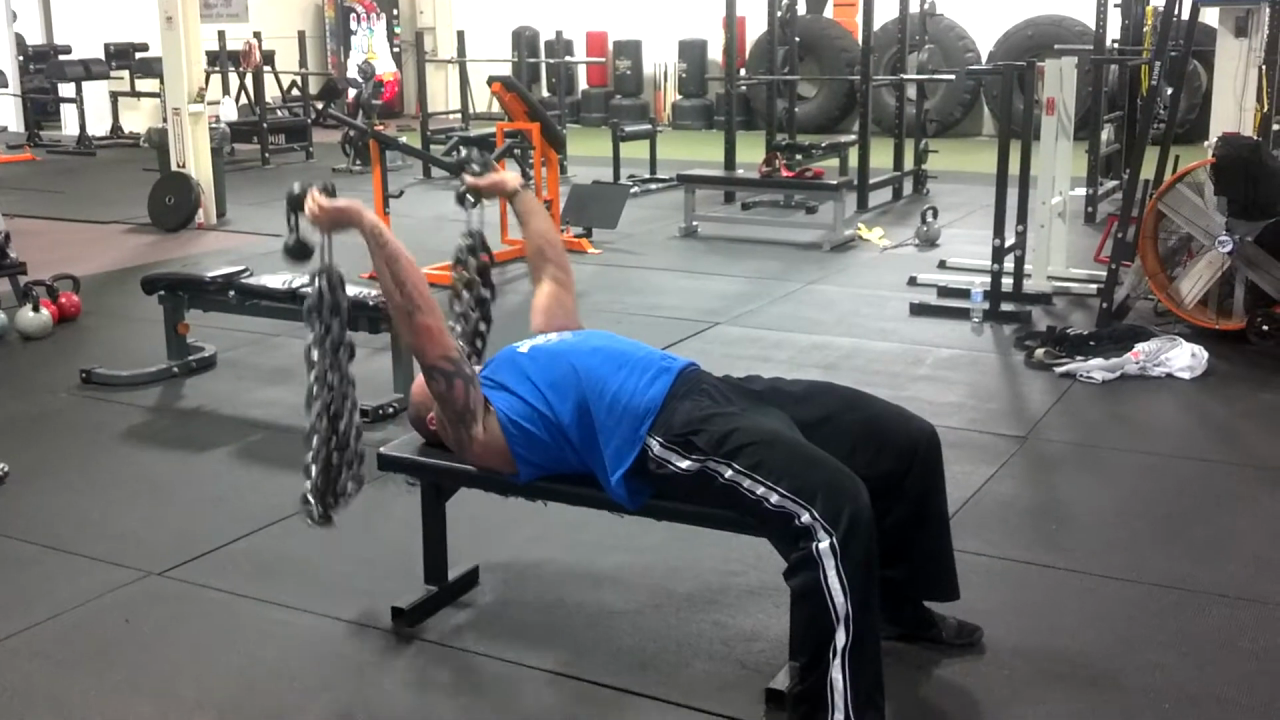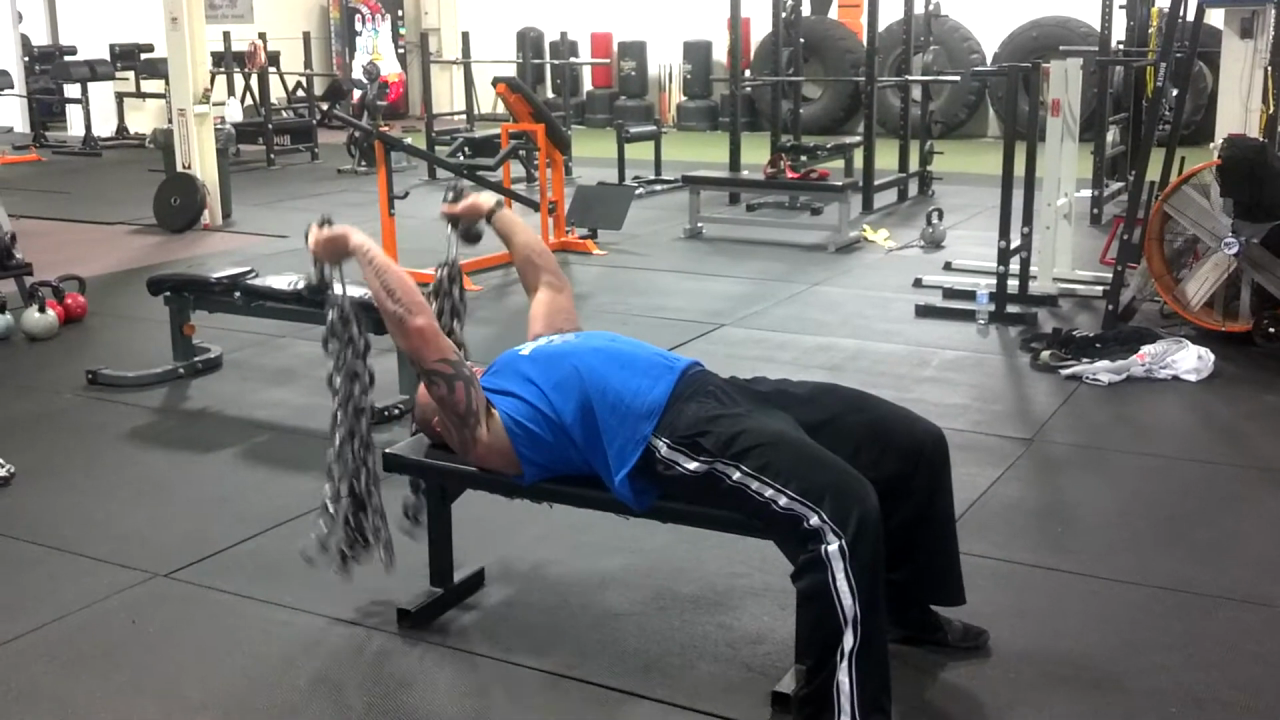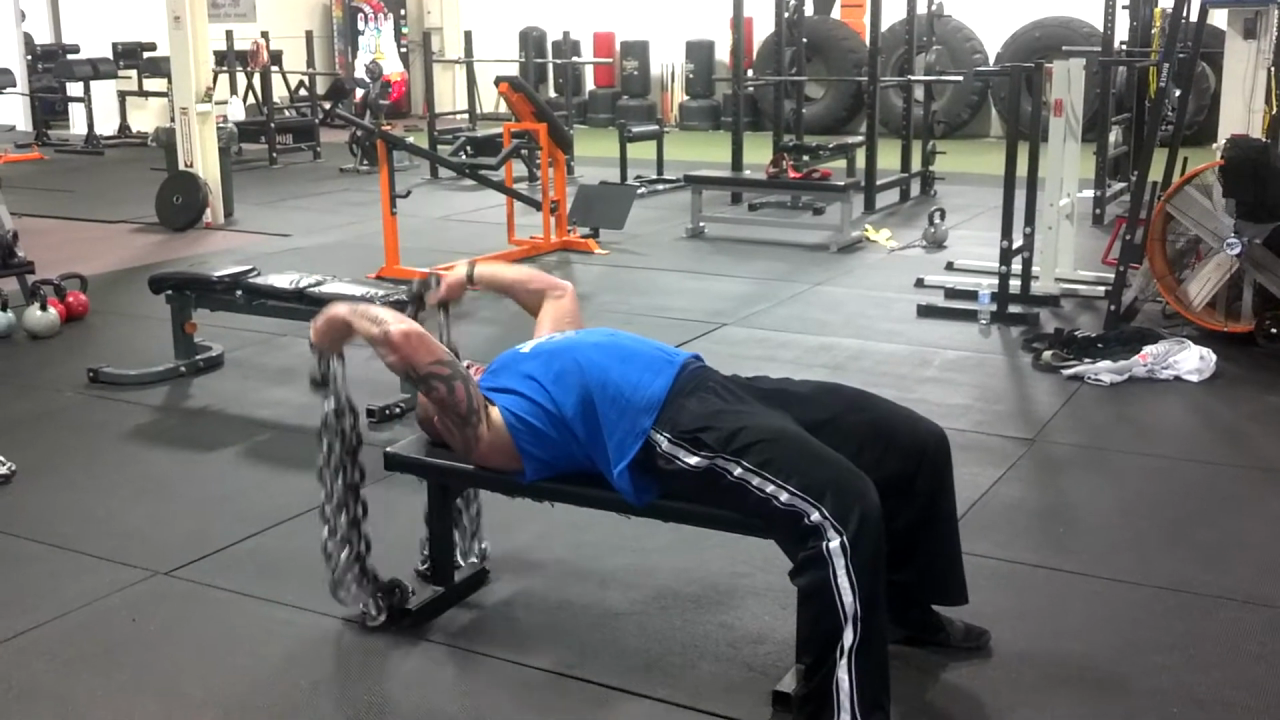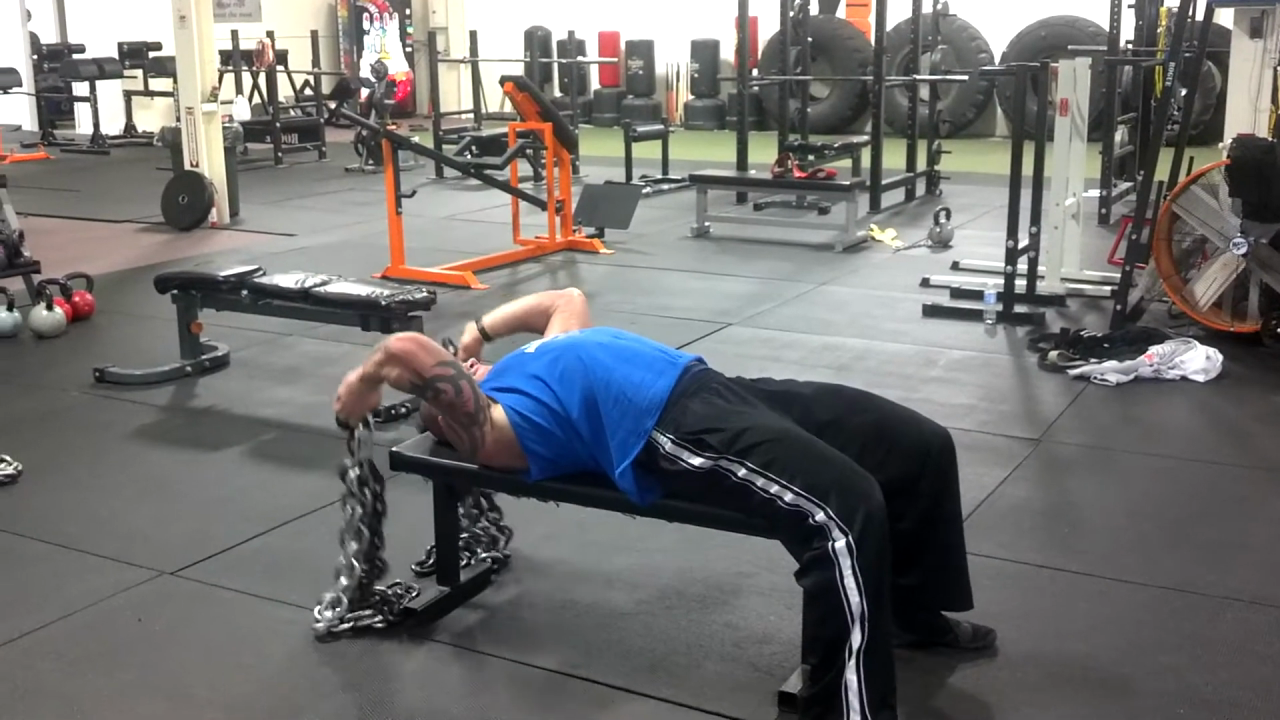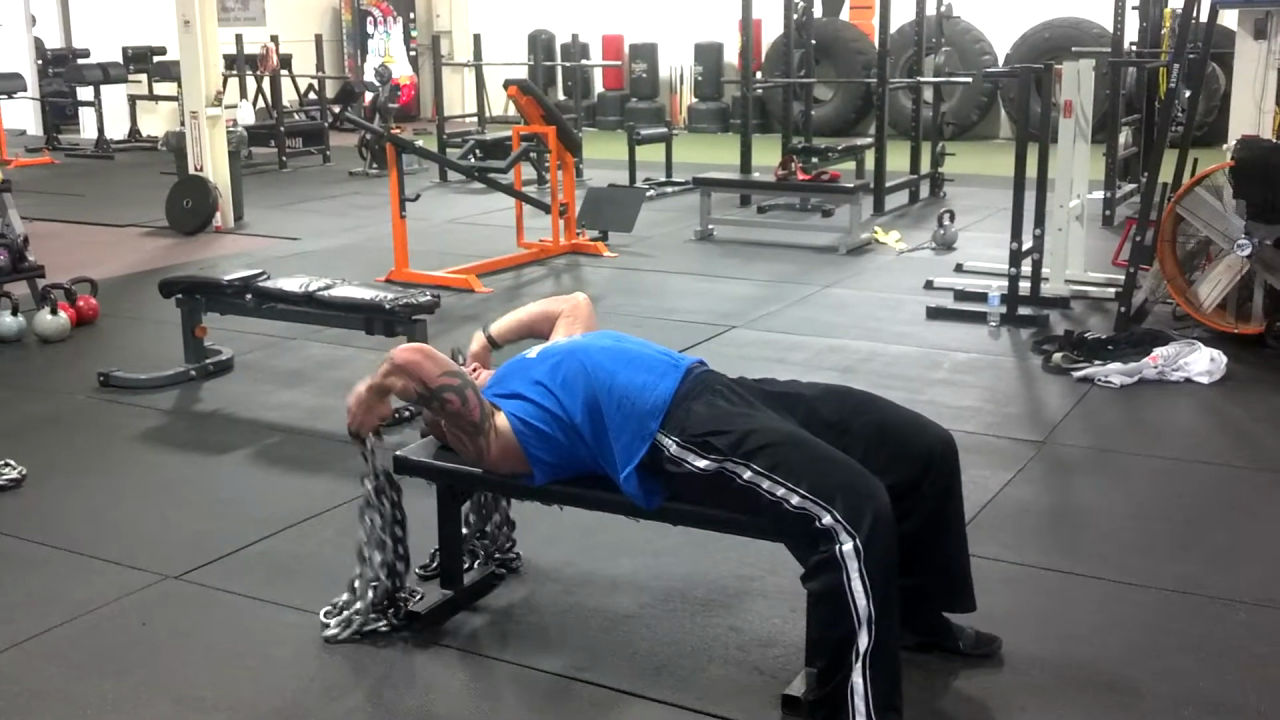
dt=0.3s
person 1, frame 1
left shoulder: (522, 366)
right shoulder: (478, 430)
left elbow: (555, 274)
right elbow: (425, 329)
left wrist: (517, 190)
right wrist: (362, 220)
left hip: (711, 390)
right hip: (668, 433)
left knee: (908, 441)
right knee: (833, 509)
left ankle: (896, 604)
person 1, frame 2
left shoulder: (525, 370)
right shoulder: (483, 429)
left elbow: (549, 281)
right elbow: (418, 328)
left wrist: (492, 209)
right wrist: (354, 241)
left hip: (715, 390)
right hip: (672, 433)
left knee: (914, 444)
right knee: (842, 512)
left ankle: (904, 609)
person 1, frame 3
left shoulder: (526, 368)
right shoulder: (483, 428)
left elbow: (559, 292)
right elbow: (409, 342)
left wrist: (471, 273)
right wrist: (345, 314)
left hip: (712, 388)
right hip: (670, 430)
left knee: (916, 445)
right knee: (843, 511)
left ankle: (906, 610)
person 1, frame 4
left shoulder: (531, 370)
right shoulder: (488, 426)
left elbow: (568, 298)
right elbow: (410, 351)
left wrist: (480, 328)
right wrist: (364, 380)
left hip: (718, 388)
right hip: (674, 432)
left knee: (922, 448)
right knee: (848, 512)
left ankle: (914, 611)
person 1, frame 5
left shoulder: (538, 376)
right shoulder: (491, 433)
left elbow: (574, 303)
right elbow: (414, 360)
left wrist: (487, 335)
right wrist: (374, 390)
right hip: (678, 432)
left knee: (925, 450)
right knee: (854, 514)
left ankle: (915, 614)
